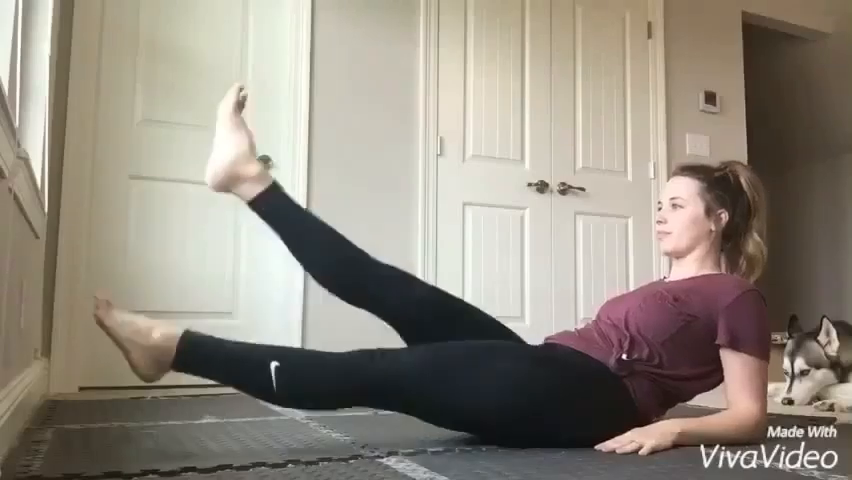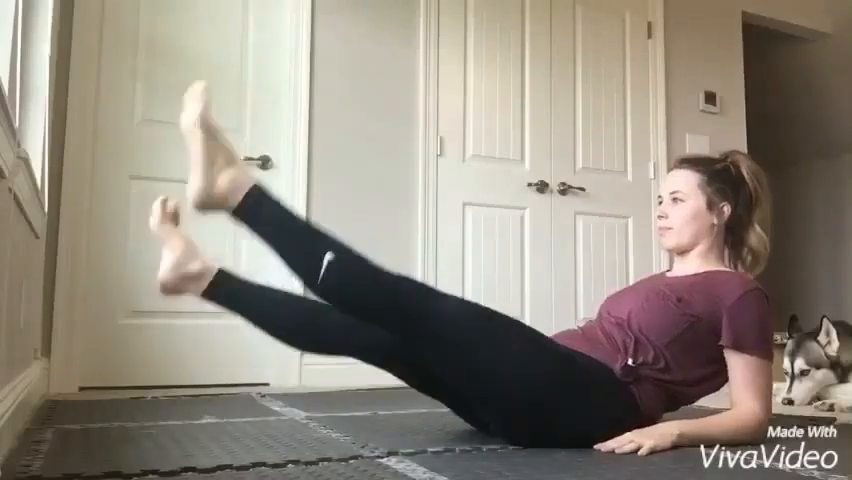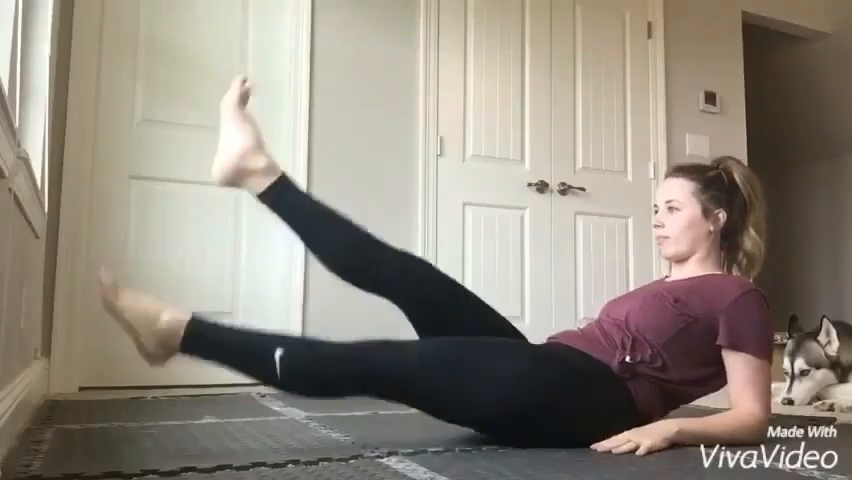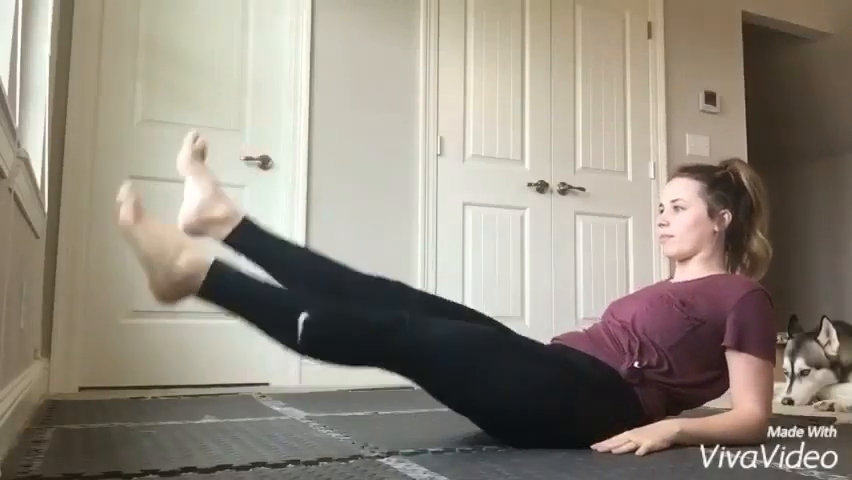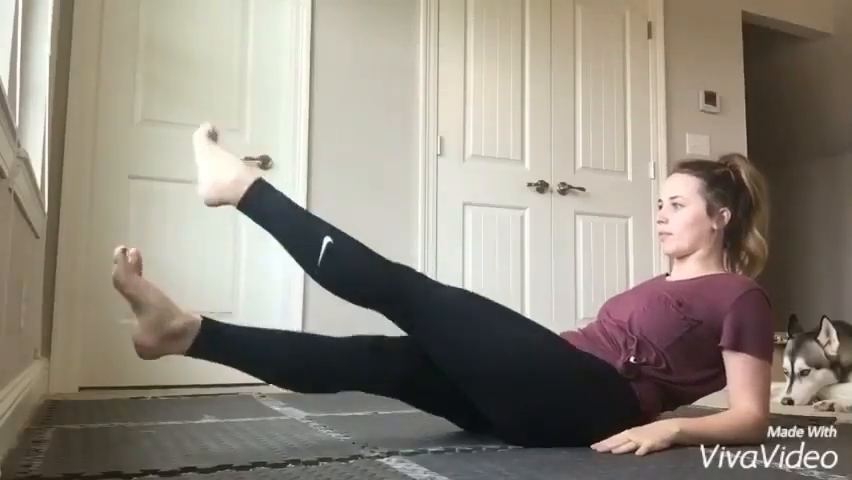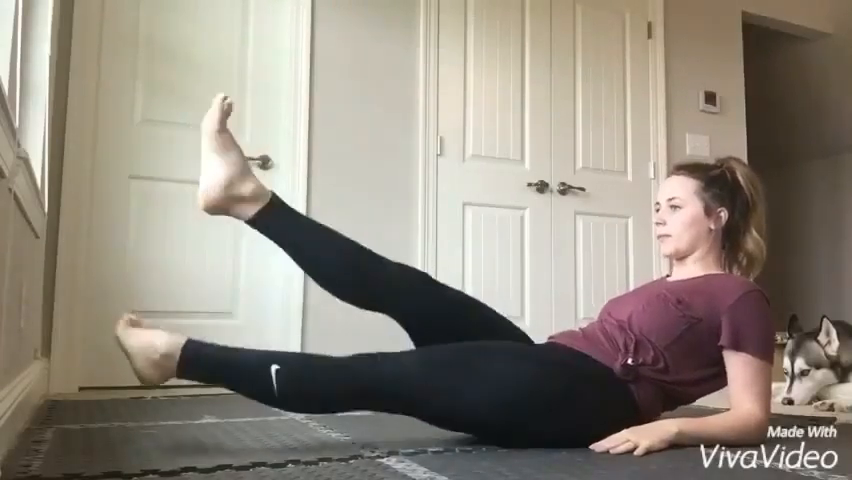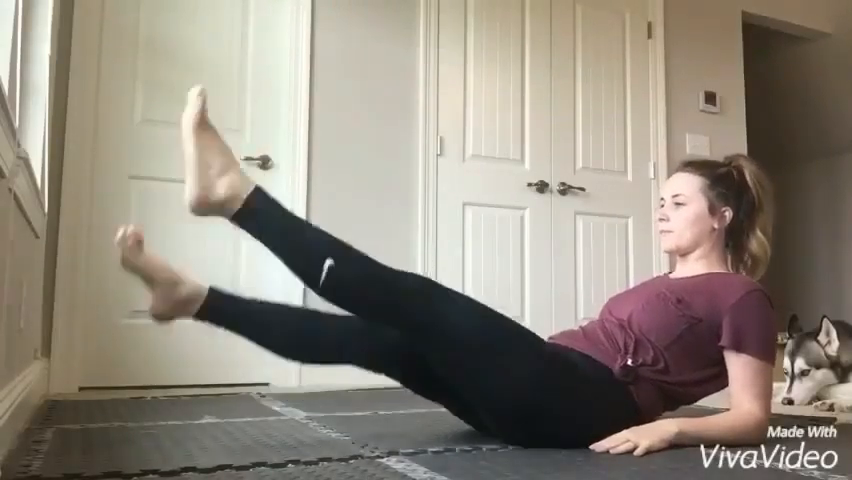
dt=0.2s
person 1, frame 1
left shoulder: (734, 297)
right shoulder: (668, 291)
left elbow: (747, 415)
left wrist: (669, 425)
left hip: (583, 404)
right hip: (548, 385)
left knee: (372, 374)
right knee: (397, 293)
left ankle: (174, 347)
person 1, frame 2
left shoulder: (738, 294)
right shoulder: (668, 283)
left elbow: (754, 415)
left wrist: (675, 427)
left hip: (588, 405)
right hip: (555, 394)
left knee: (408, 306)
right knee: (369, 327)
right ankle: (202, 277)
person 1, frame 3
left shoulder: (736, 299)
right shoulder: (666, 289)
left elbow: (750, 418)
left wrist: (669, 426)
left hip: (583, 404)
right hip: (545, 389)
left knee: (375, 363)
right knee: (412, 279)
left ankle: (183, 331)
right ankle: (258, 173)
person 1, frame 4
left shoulder: (742, 298)
right shoulder: (669, 291)
left elbow: (752, 417)
left wrist: (672, 425)
left hip: (588, 405)
right hip: (548, 393)
left knee: (392, 330)
right knee: (401, 308)
left ankle: (199, 270)
right ankle: (229, 222)
person 1, frame 5
left shoulder: (738, 299)
right shoulder: (665, 287)
left elbow: (750, 417)
left wrist: (670, 426)
left hip: (586, 405)
right hip: (545, 397)
left knee: (407, 292)
right knee: (375, 359)
left ankle: (245, 187)
right ankle: (187, 330)
person 1, frame 6
left shoulder: (739, 299)
right shoulder: (669, 287)
left elbow: (751, 417)
left wrist: (668, 424)
left hip: (578, 404)
right hip: (550, 389)
left knee: (371, 376)
right knee: (408, 292)
left ankle: (182, 356)
person 1, frame 7
left shoulder: (740, 298)
right shoulder: (670, 284)
left elbow: (751, 418)
left wrist: (670, 426)
left hip: (583, 406)
right hip: (546, 392)
left knee: (410, 299)
right knee: (377, 333)
left ankle: (237, 194)
right ankle: (192, 297)
